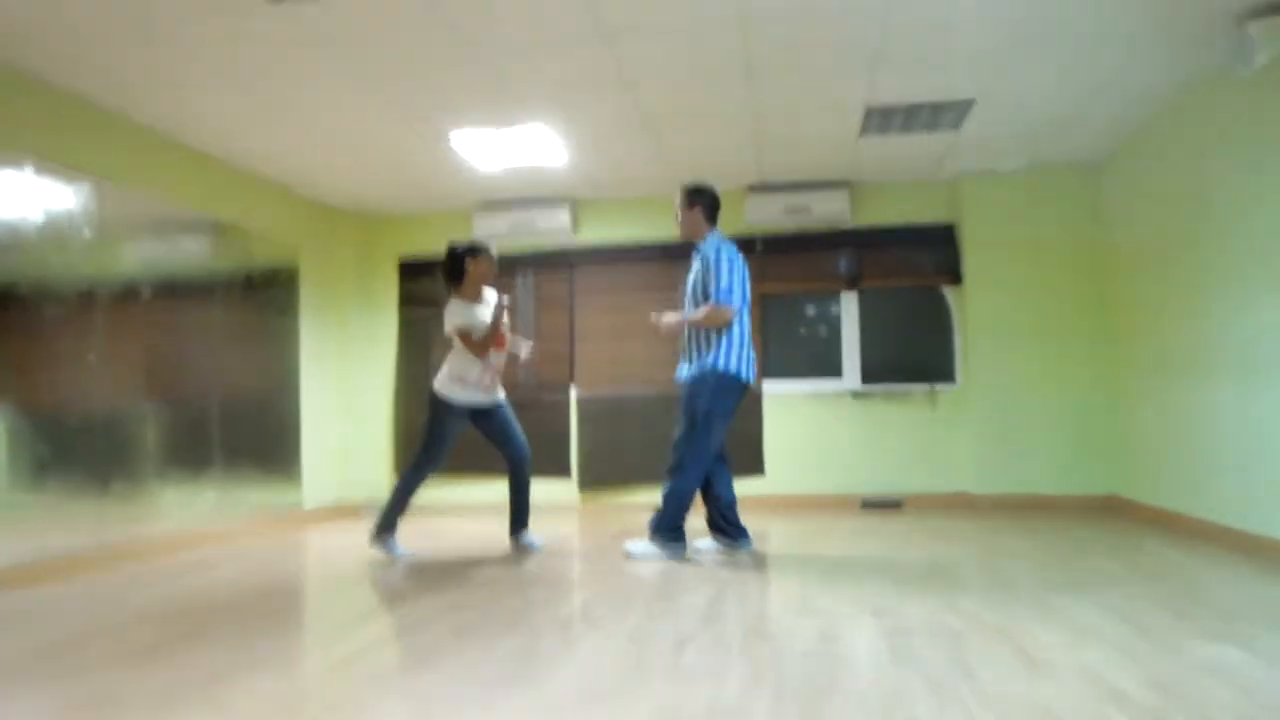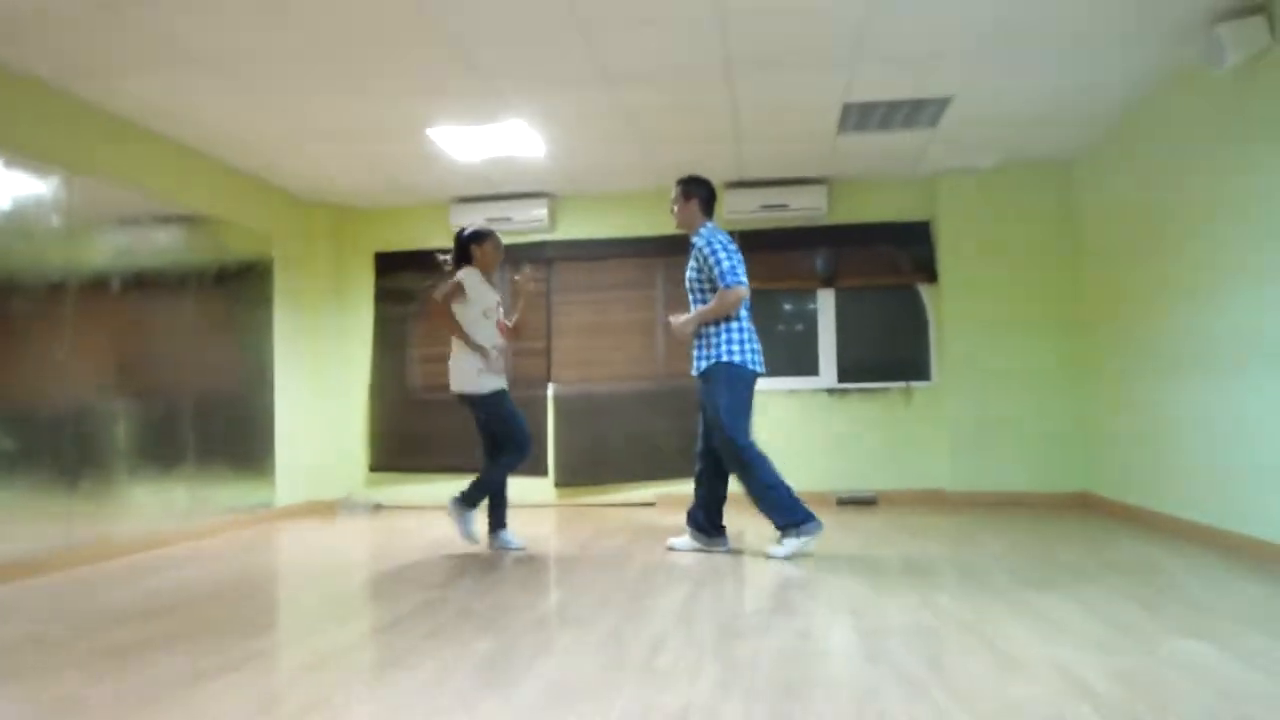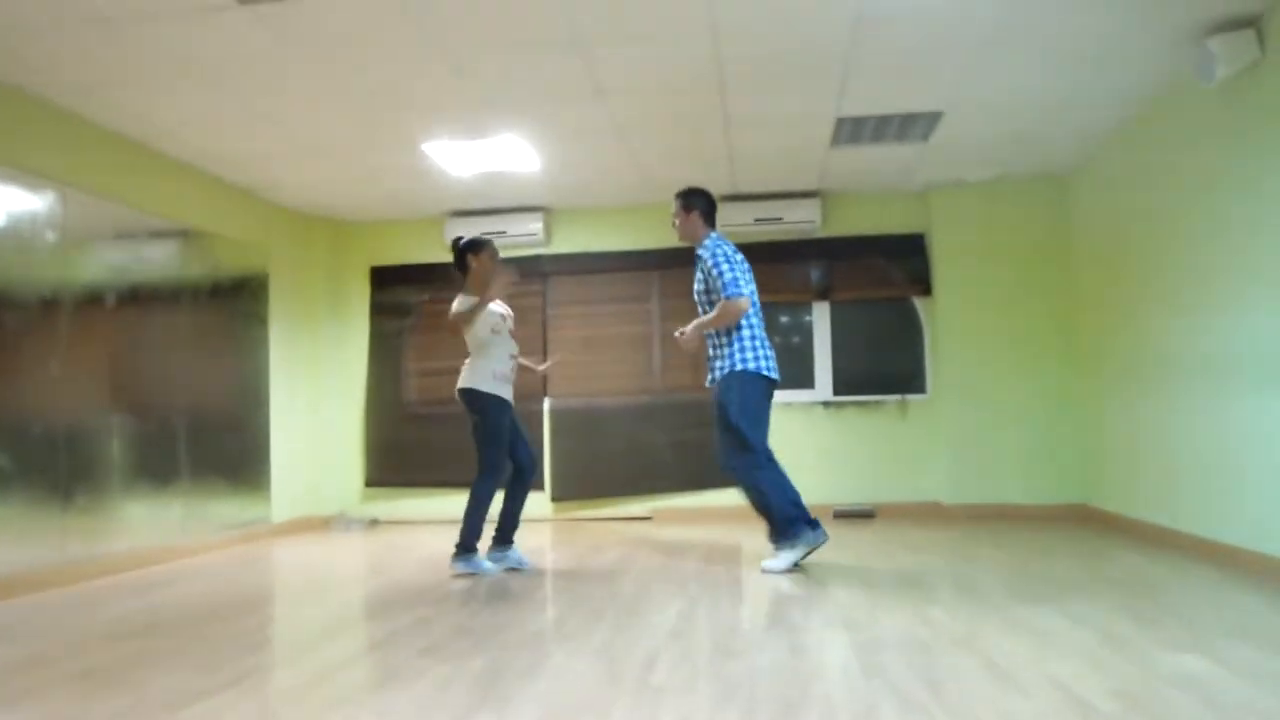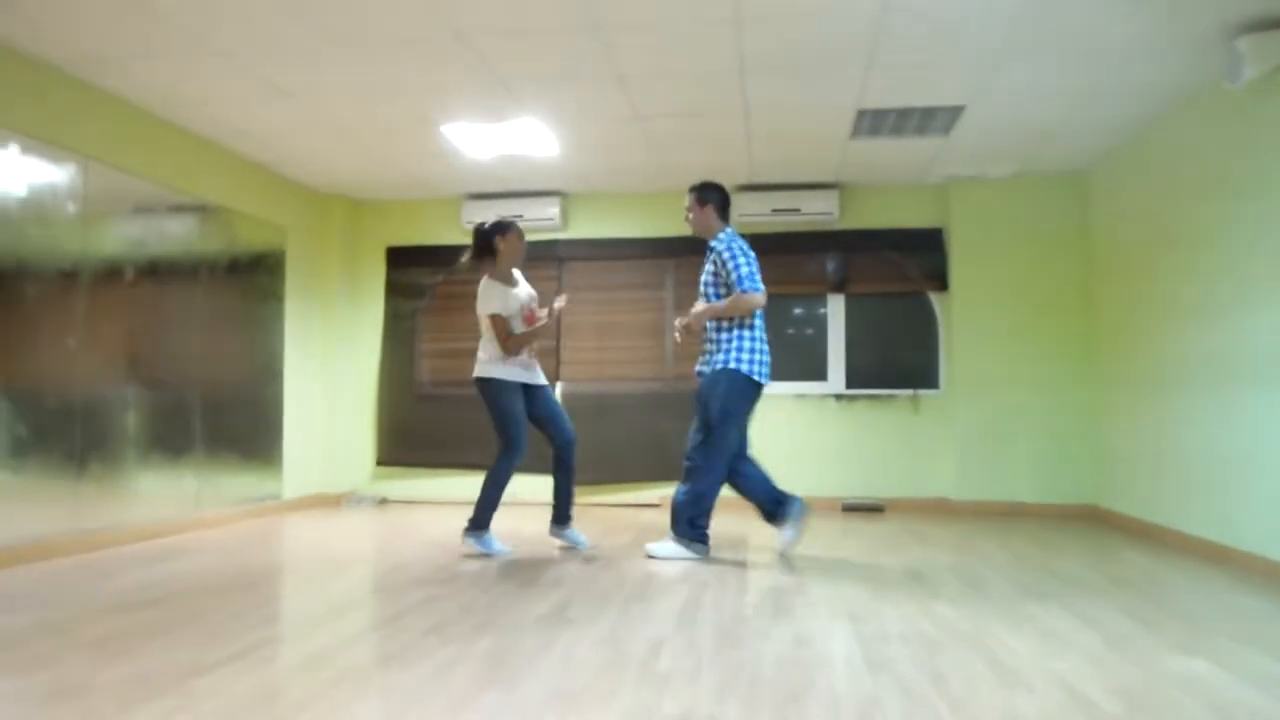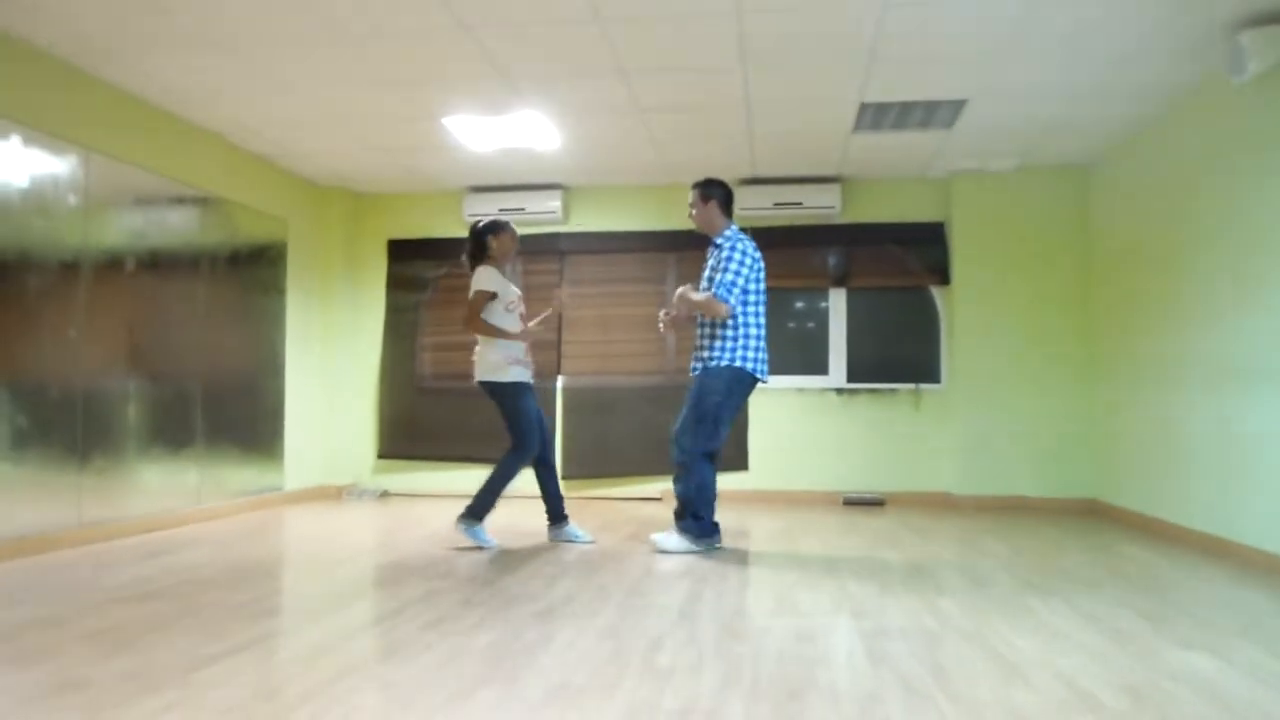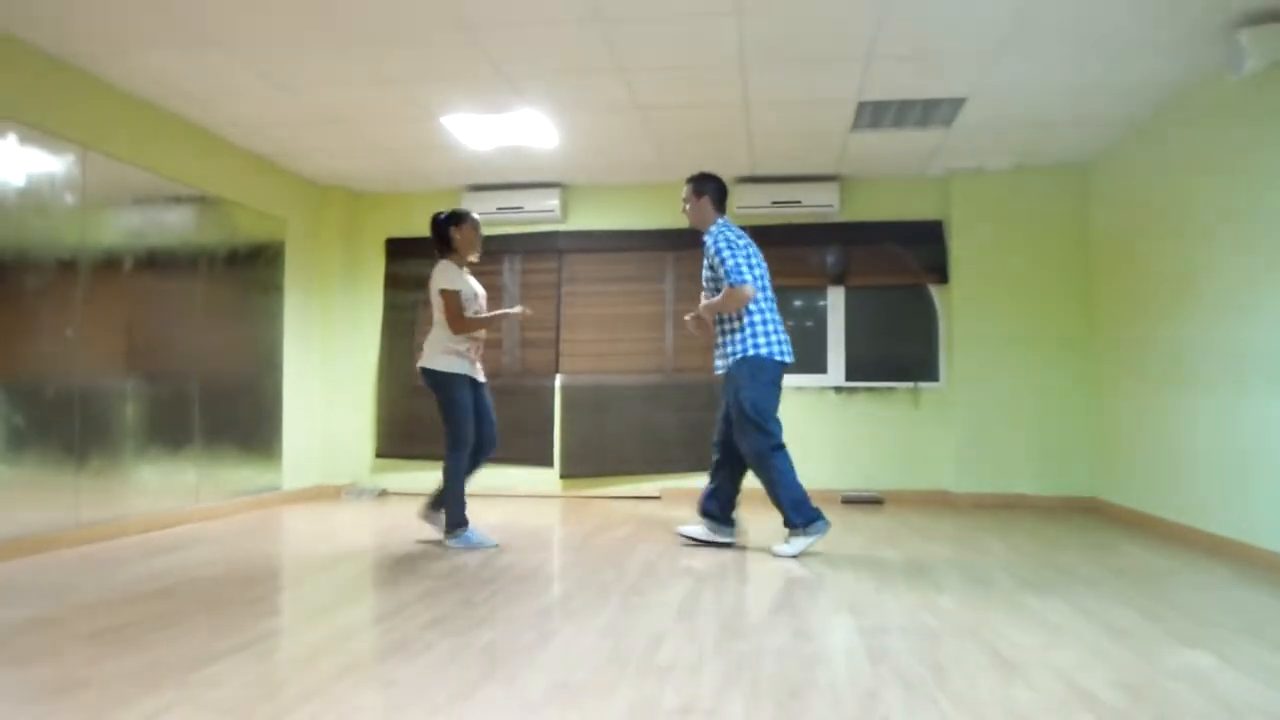
dt=0.3s
person 1, frame 1
left shoulder: (718, 253)
right shoulder: (709, 254)
left elbow: (723, 311)
left wrist: (679, 322)
right wrist: (681, 321)
left hip: (719, 368)
right hip: (712, 369)
left knee: (690, 451)
right knee: (706, 452)
left ankle: (667, 536)
right ankle: (729, 532)
person 1, frame 2
left shoulder: (708, 242)
right shoulder: (713, 243)
left elbow: (735, 295)
left wrist: (691, 320)
right wrist: (695, 321)
left hip: (726, 359)
right hip: (720, 359)
left knee: (733, 447)
right knee: (712, 448)
left ankle: (799, 522)
right ankle: (706, 530)
person 1, frame 3
left shoulder: (714, 253)
right shoulder: (719, 253)
left elbow: (737, 306)
left wrist: (697, 328)
right wrist: (699, 333)
left hip: (741, 368)
right hip: (740, 368)
left knee: (743, 454)
right knee: (743, 454)
left ankle: (793, 530)
right ankle: (800, 527)
person 1, frame 4
left shoulder: (729, 249)
right shoulder: (721, 251)
left elbow: (753, 299)
left wrist: (706, 311)
right wrist: (697, 322)
left hip: (734, 365)
right hip: (725, 365)
left knee: (704, 452)
right knee: (726, 453)
left ankle: (689, 538)
right ankle: (784, 508)
person 1, frame 5
left shoulder: (737, 247)
right shoulder: (721, 250)
left elbow: (719, 307)
left wrist: (686, 295)
right wrist: (681, 314)
left hip: (732, 362)
right hip: (715, 362)
left knee: (694, 444)
right knee: (687, 441)
left ankle: (696, 529)
right ankle: (699, 527)
person 1, frame 6
left shoulder: (720, 239)
right shoulder: (734, 238)
left elbow: (742, 292)
left wrist: (708, 308)
right wrist: (707, 319)
left hip: (752, 352)
right hip: (749, 353)
left knee: (760, 440)
right knee: (729, 440)
left ankle: (805, 521)
right ankle: (717, 521)
person 2, frame 1
left shoulder: (490, 295)
right shoulder: (456, 310)
right elbow: (479, 350)
left wrist: (515, 344)
right wrist: (499, 311)
left hip: (489, 396)
right hip: (455, 395)
left knee: (520, 457)
right knee: (427, 462)
left ankle: (518, 532)
right ankle: (384, 530)
person 2, frame 2
left shoulder: (484, 289)
right shoulder: (468, 277)
left elbow: (504, 330)
right elbow: (441, 300)
left wrist: (520, 295)
right wrist: (472, 345)
left hip: (486, 381)
right hip: (477, 382)
left knee: (498, 452)
right knee: (520, 444)
left ankle: (497, 529)
right ankle: (464, 503)
person 2, frame 3
left shoulder: (492, 297)
right shoulder: (467, 301)
right elbow: (456, 322)
left wrist: (532, 366)
right wrist: (487, 298)
left hip: (496, 392)
right hip: (481, 389)
left knee: (526, 466)
right knee: (494, 468)
left ankle: (502, 544)
right ankle: (465, 553)
person 2, frame 4
left shoulder: (517, 276)
right shoulder: (490, 290)
right elbow: (510, 346)
left wrist: (549, 311)
right wrist: (546, 323)
left hip: (529, 376)
right hip: (498, 376)
left knee: (565, 439)
right knee: (513, 448)
left ankle: (561, 522)
right ankle: (478, 529)
person 2, frame 5
left shoulder: (496, 280)
right shoulder: (487, 275)
right elbow: (470, 321)
left wrist: (550, 313)
right wrist: (515, 335)
left hip: (515, 374)
right hip: (502, 374)
left knee: (542, 444)
right knee: (526, 446)
left ankle: (558, 522)
right ankle: (472, 517)
person 2, frame 6
left shoulder: (465, 273)
right shoulder: (447, 271)
right elbow: (458, 325)
left wrist: (477, 356)
right wrist: (505, 314)
left hip: (467, 369)
right hip: (445, 367)
left knee: (486, 440)
right knee: (461, 442)
left ankle: (439, 503)
right ankle: (456, 528)
